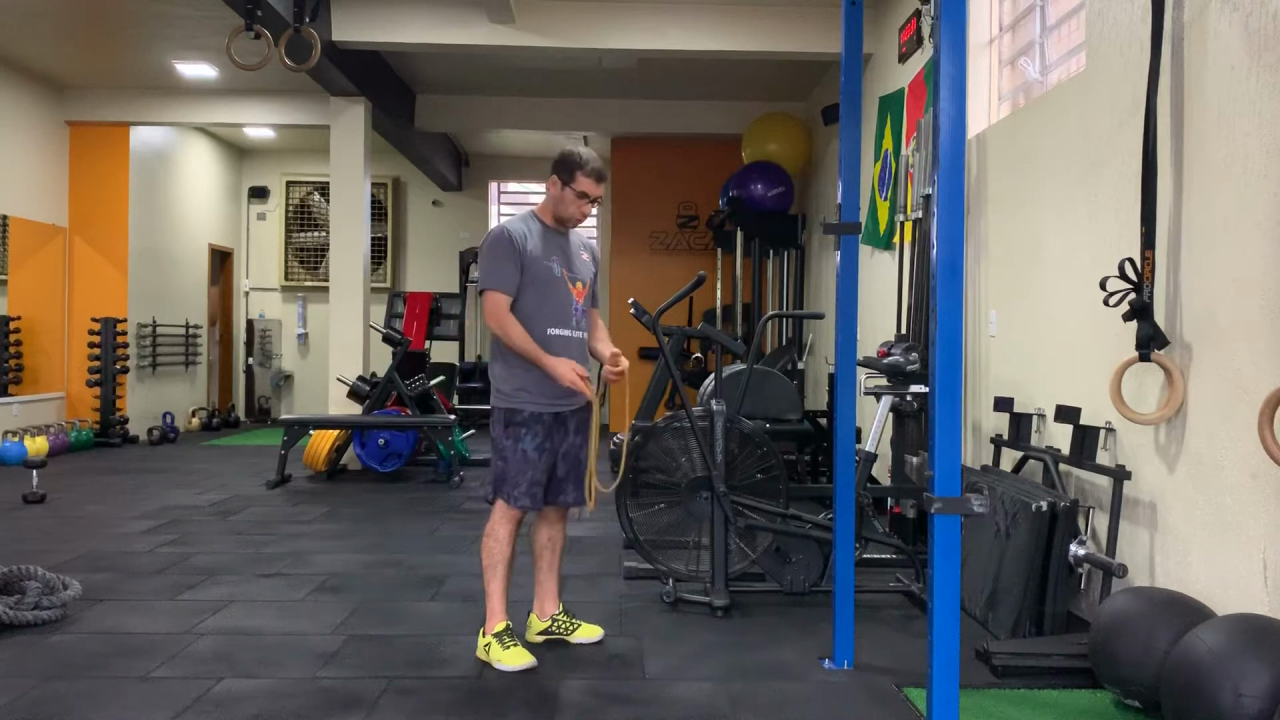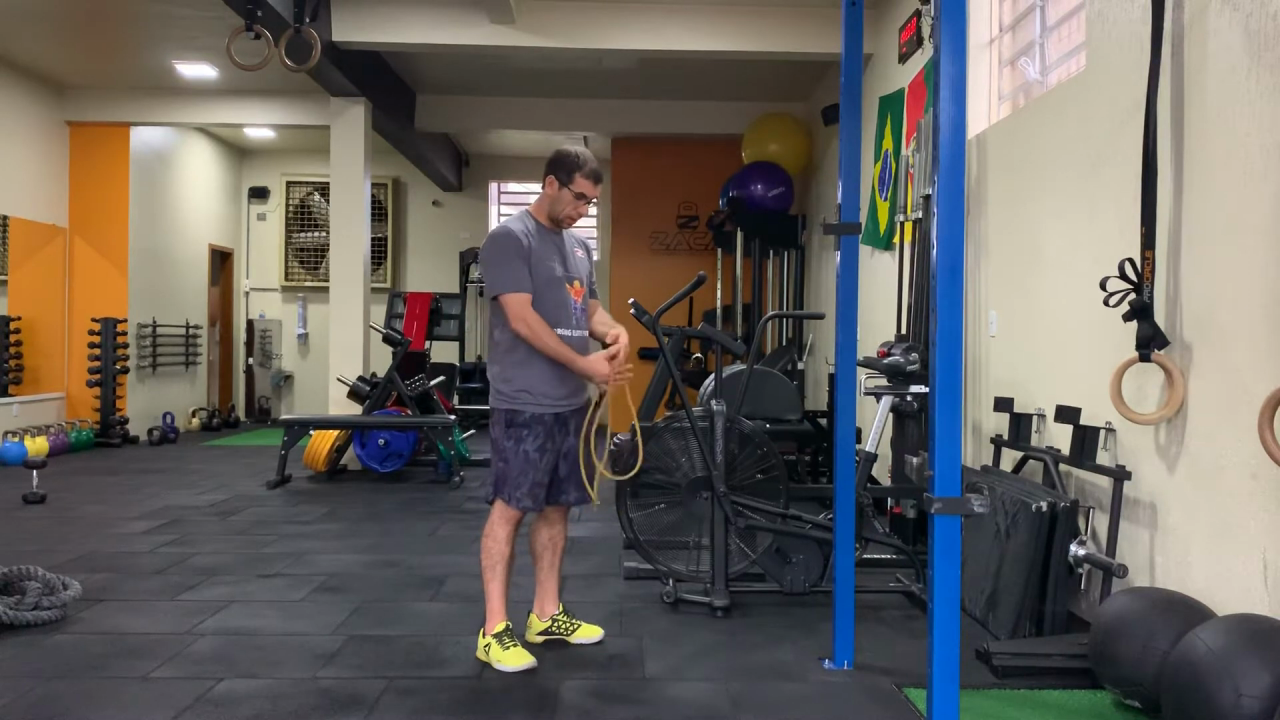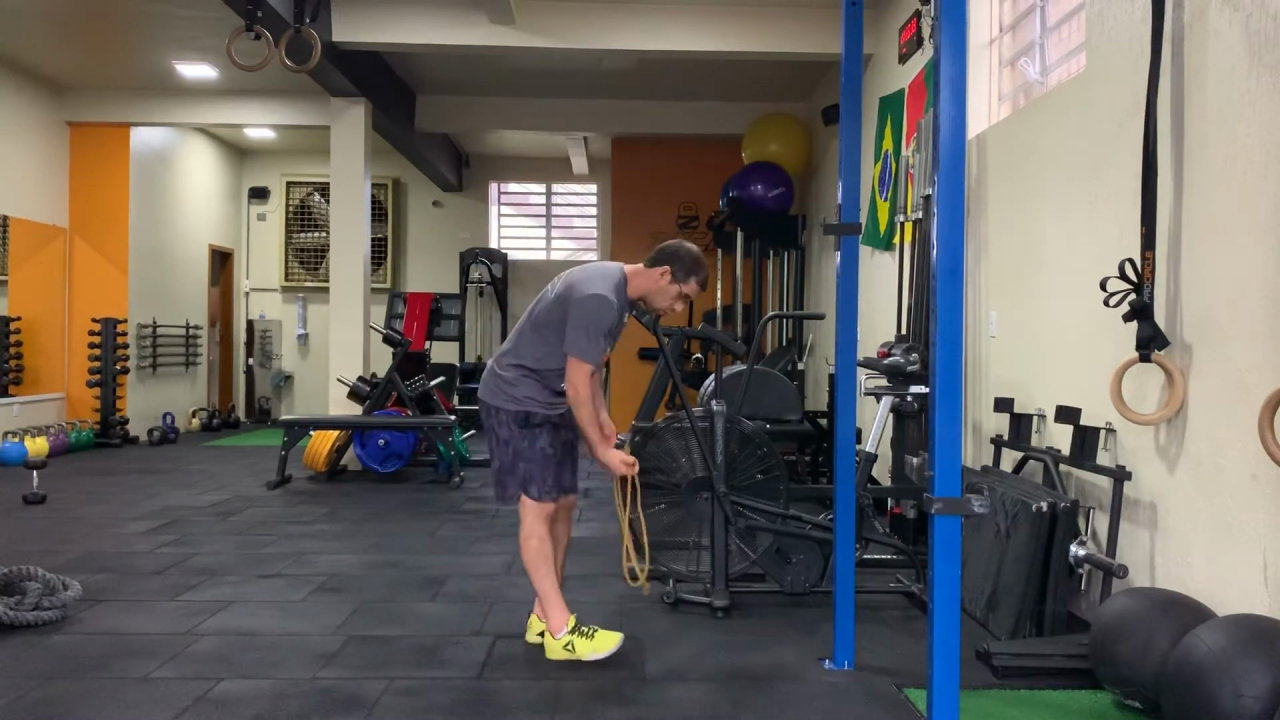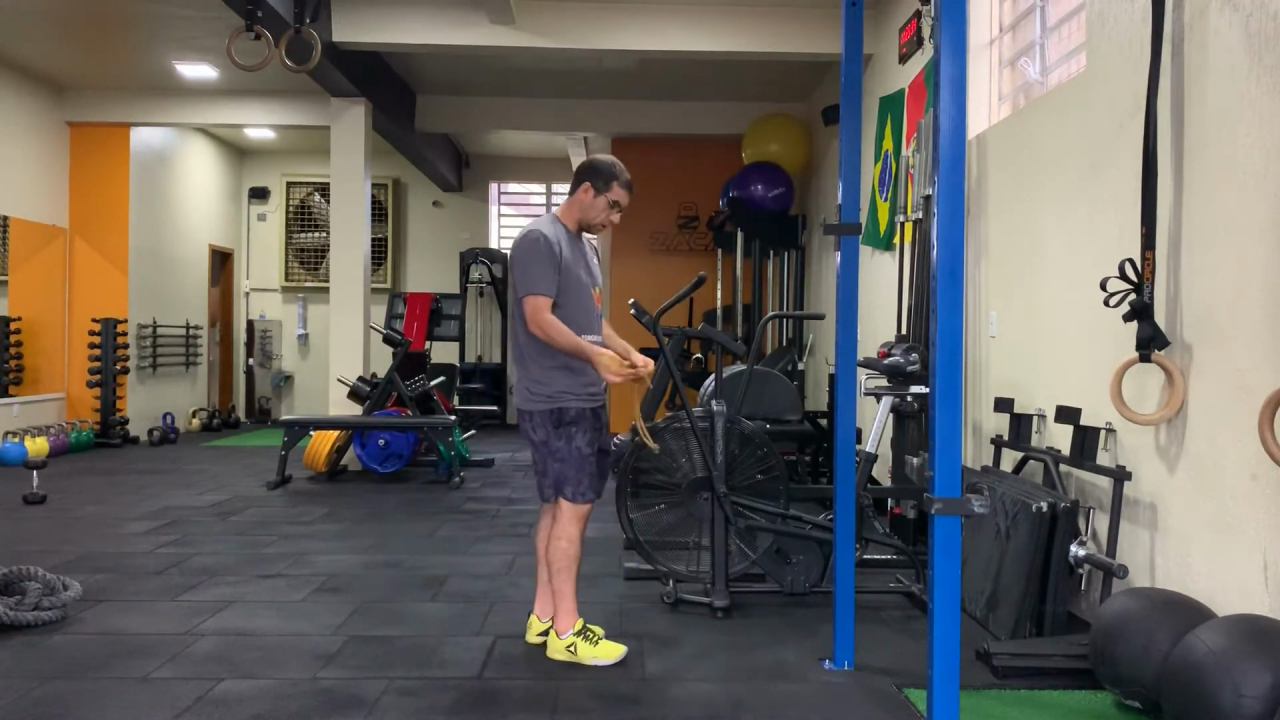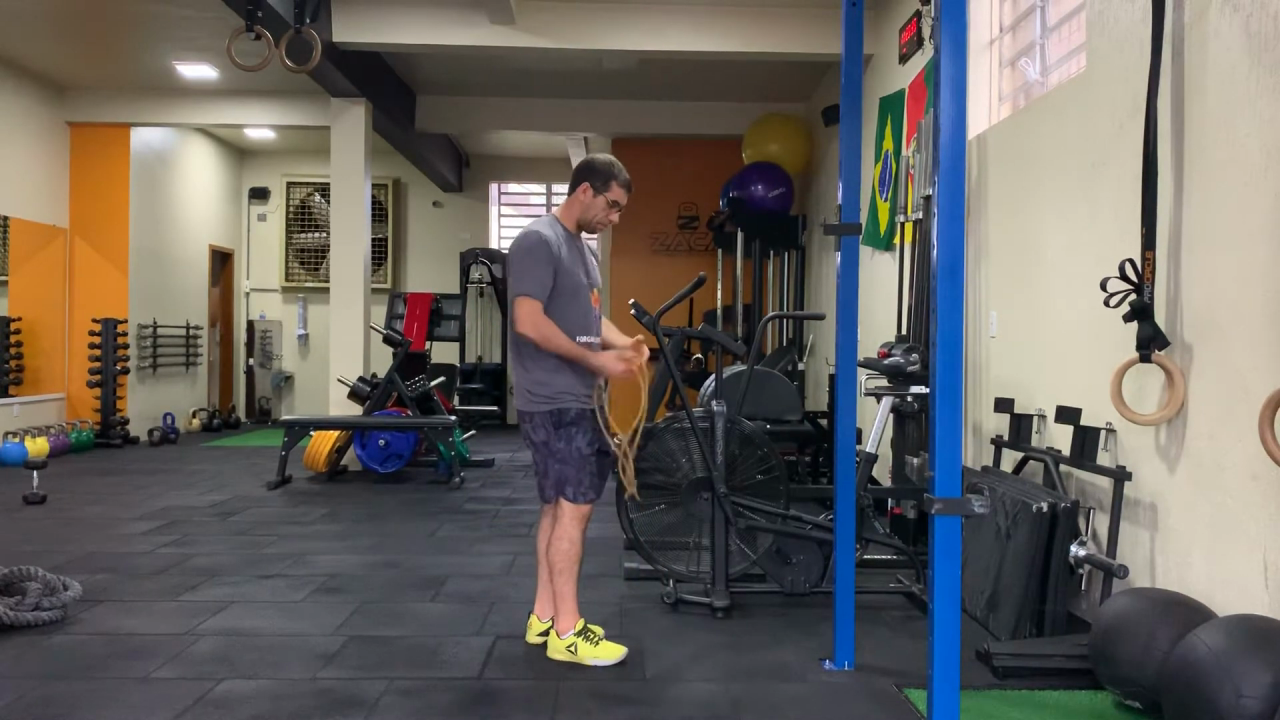
dt=1s
person 1, frame 1
left shoulder: (586, 250)
right shoulder: (510, 237)
right elbow: (495, 313)
left wrist: (606, 352)
right wrist: (549, 363)
left hip: (574, 404)
right hip: (524, 403)
left knee: (556, 508)
right knee: (511, 507)
left ankle: (546, 614)
right ankle: (494, 629)
person 1, frame 2
left shoulder: (578, 246)
right shoulder: (509, 237)
left elbow: (588, 306)
right elbow: (520, 318)
left wrist: (610, 328)
right wrist: (583, 363)
left hip: (571, 403)
right hip: (523, 404)
left knee: (556, 508)
right knee: (510, 509)
left ankle: (546, 614)
right ankle: (494, 630)
person 1, frame 3
left shoulder: (620, 290)
right shoulder: (598, 296)
right elbow: (576, 383)
left wrist: (603, 415)
right wrist: (602, 451)
left hip: (550, 401)
right hip: (516, 399)
left knee: (562, 504)
right knee: (537, 507)
left ankle: (544, 615)
right ankle: (560, 629)
person 1, frame 4
left shoulder: (586, 247)
right shoulder: (539, 240)
right elbow: (539, 319)
left wrist: (629, 353)
right wrist: (594, 354)
left hip: (583, 399)
right hip: (554, 403)
left knee: (560, 506)
right knee: (572, 508)
left ankle: (544, 616)
right ankle: (565, 631)
person 1, frame 5
left shoulder: (582, 248)
right shoulder: (538, 241)
right elbow: (529, 321)
left wrist: (622, 342)
right wrist: (596, 359)
left hip: (578, 400)
right hip: (553, 403)
left knee: (560, 506)
right knee: (573, 508)
left ankle: (545, 616)
right ankle: (566, 632)
